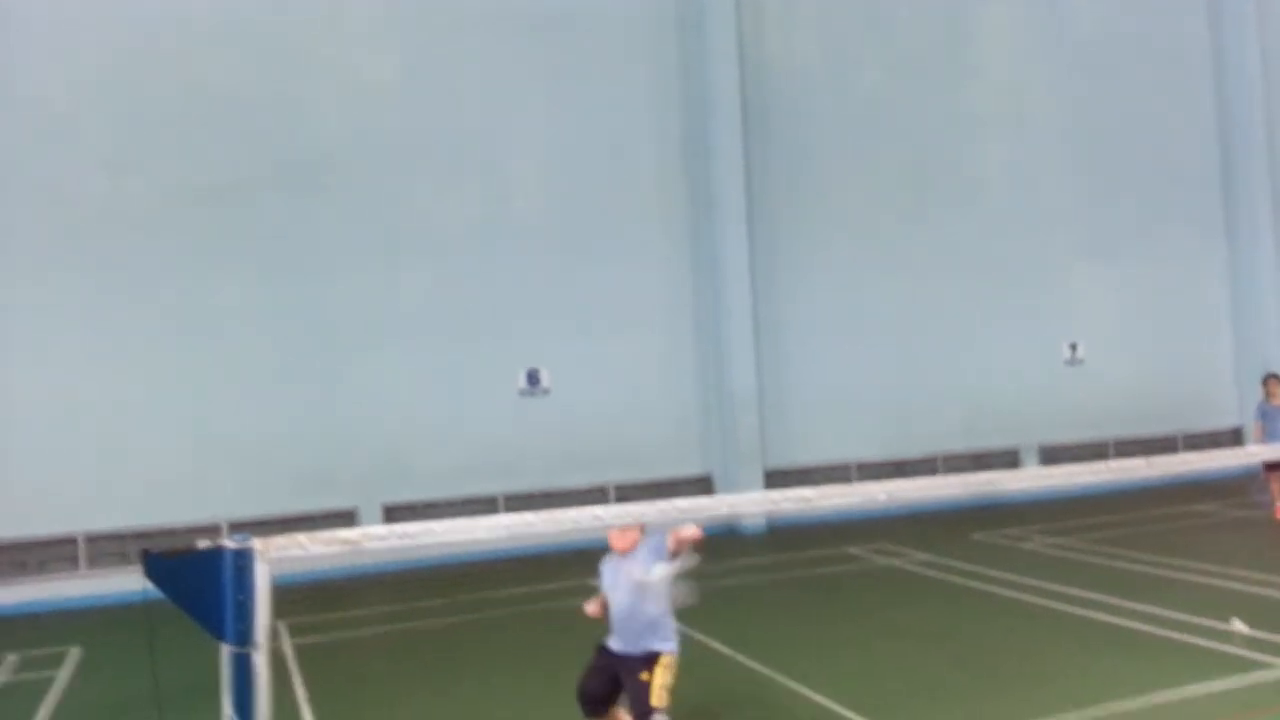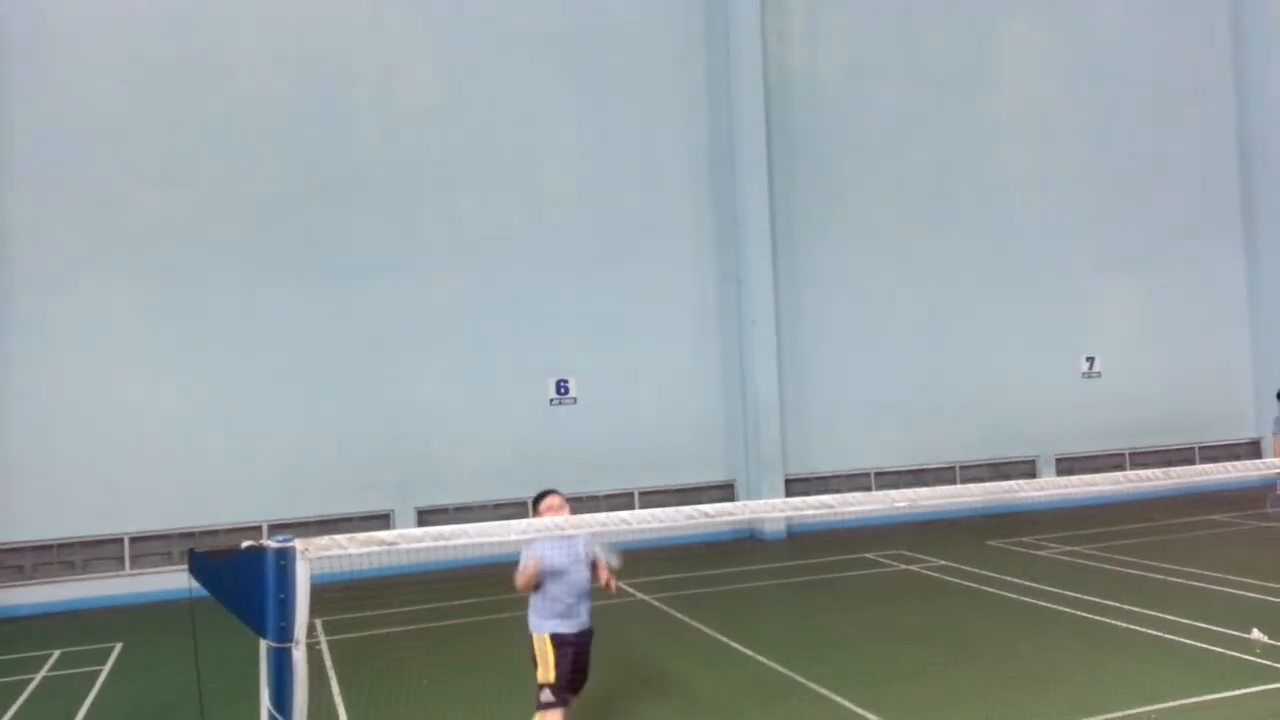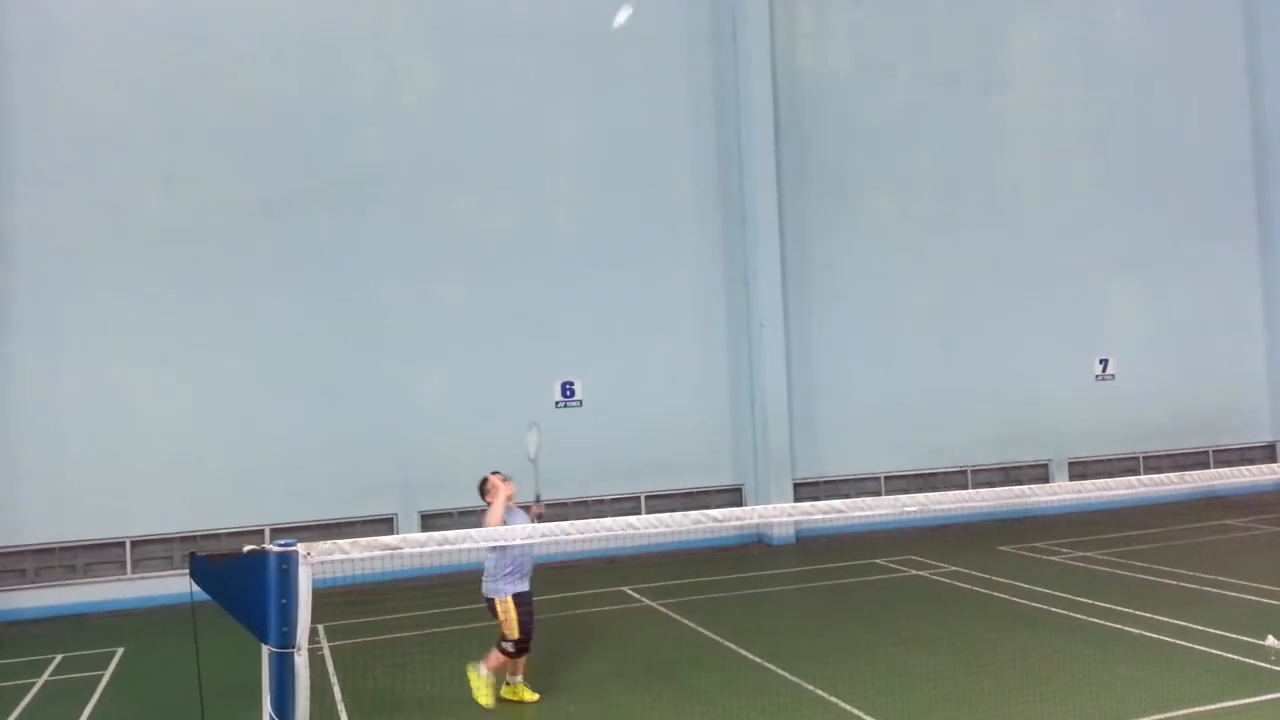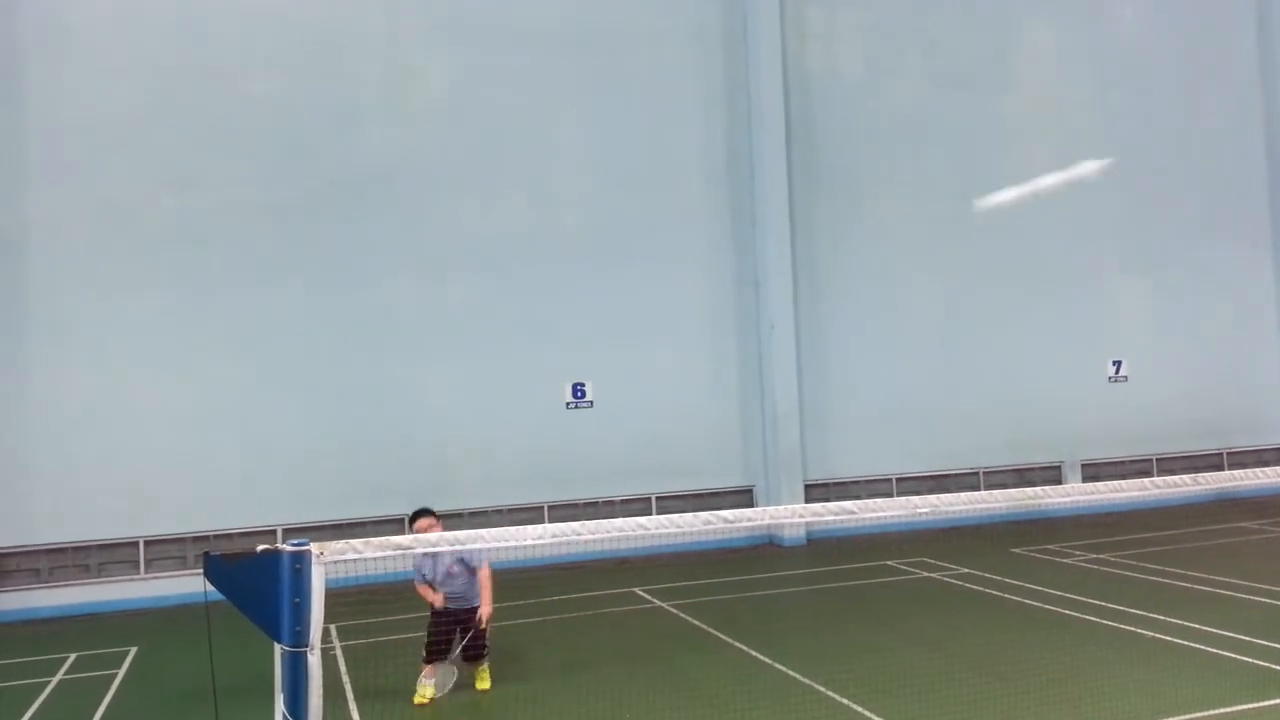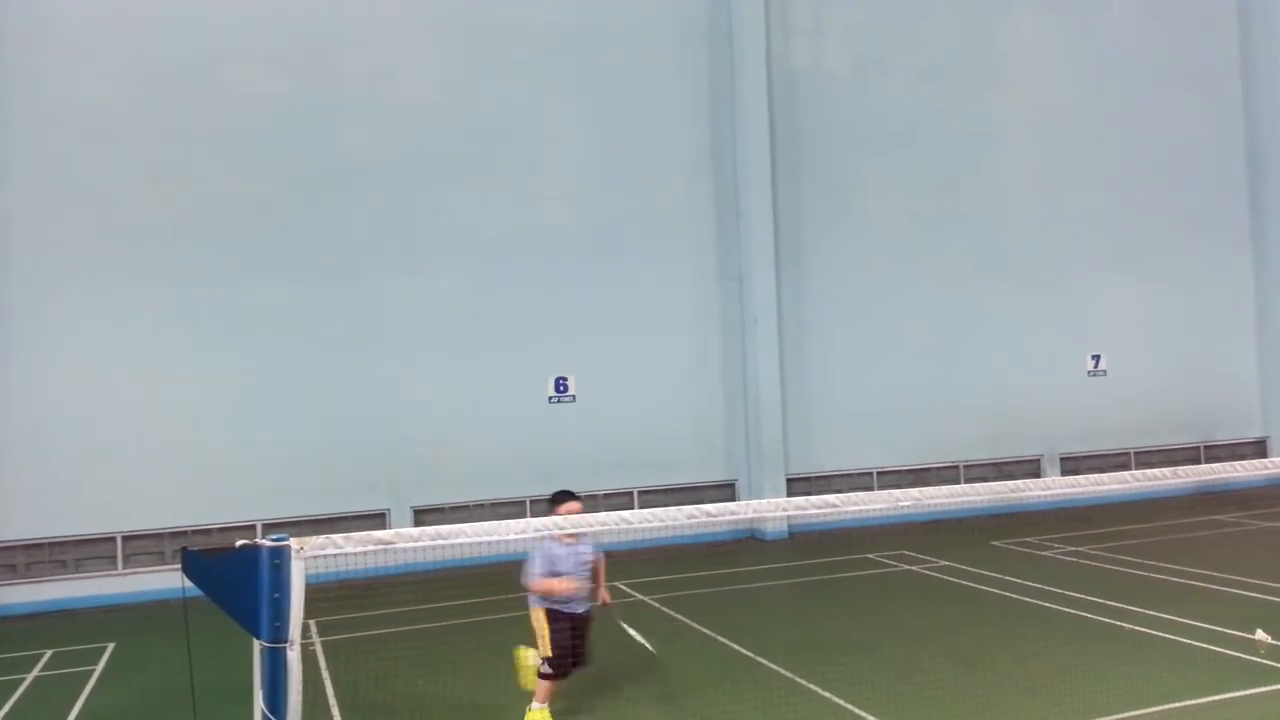
dt=0.7s
person 1, frame 1
left shoulder: (653, 550)
right shoulder: (607, 564)
left elbow: (684, 535)
left wrist: (685, 535)
right wrist: (596, 604)
left hip: (654, 649)
right hip: (616, 648)
right knee: (590, 697)
person 1, frame 2
left shoulder: (582, 537)
right shoulder: (536, 547)
left elbow: (596, 560)
right elbow: (522, 586)
left wrist: (606, 578)
right wrist: (529, 572)
left hip: (580, 625)
right hip: (548, 628)
left knee: (575, 683)
right knee: (552, 689)
person 1, frame 3
left shoulder: (515, 511)
right shoulder: (497, 511)
right elbow: (492, 526)
left wrist: (532, 515)
right wrist: (501, 493)
left hip: (520, 586)
right hip: (503, 590)
left knee: (523, 638)
right knee: (516, 640)
left ankle: (514, 684)
right ankle: (482, 673)
person 1, frame 4
right shoulder: (421, 561)
left elbow: (483, 569)
right elbow: (421, 585)
left wrist: (486, 604)
right wrist: (433, 597)
left hip: (473, 605)
right hip: (445, 608)
left knee: (473, 649)
right knee: (433, 648)
left ankle: (480, 667)
right ankle: (426, 684)
person 1, frame 5
left shoulder: (586, 539)
right shoulder: (545, 547)
left elbow: (597, 559)
right elbow: (534, 584)
left wrist: (601, 587)
right wrist: (563, 585)
left hip: (580, 609)
right hip: (550, 609)
left knee: (573, 660)
right knee: (556, 662)
left ankle: (534, 659)
